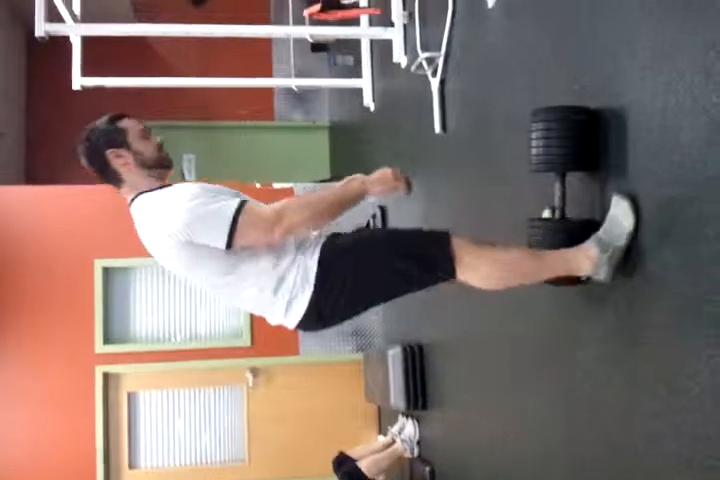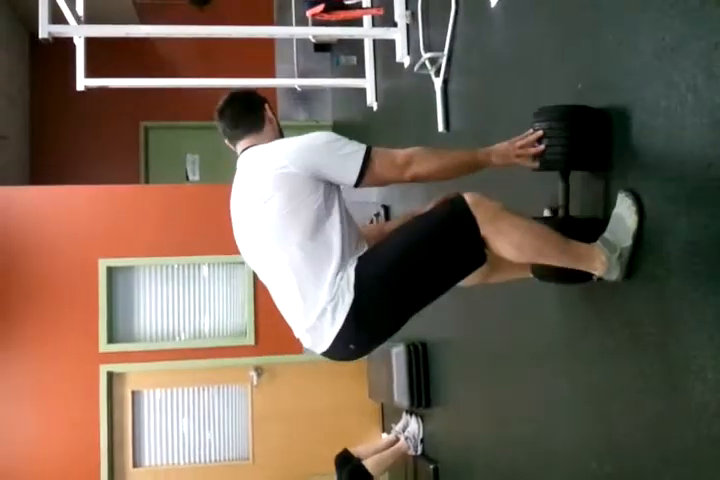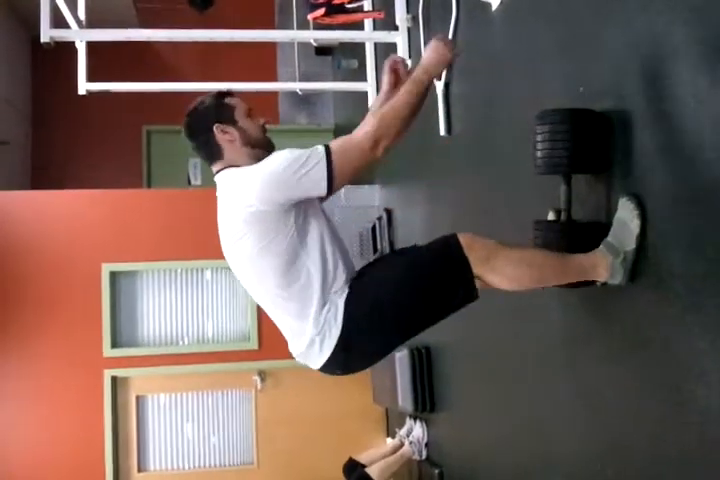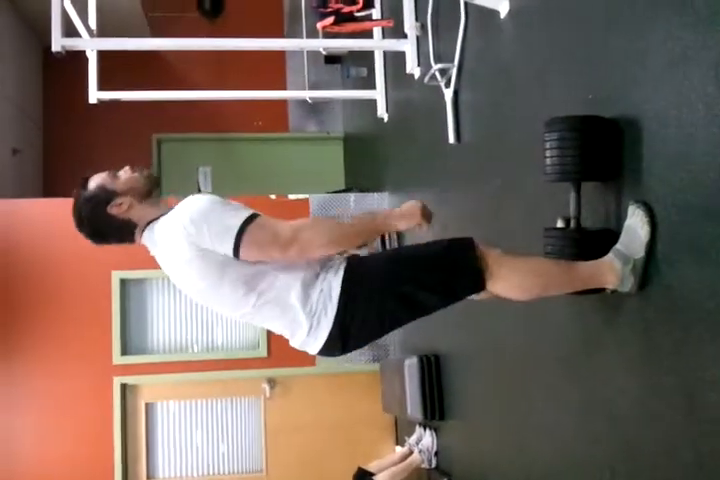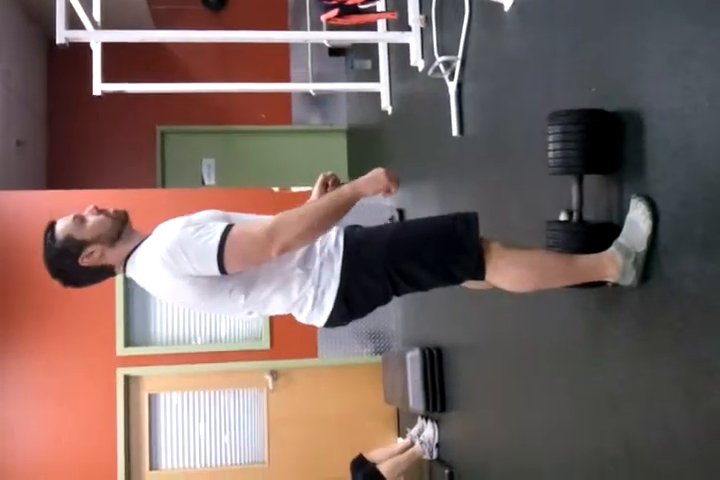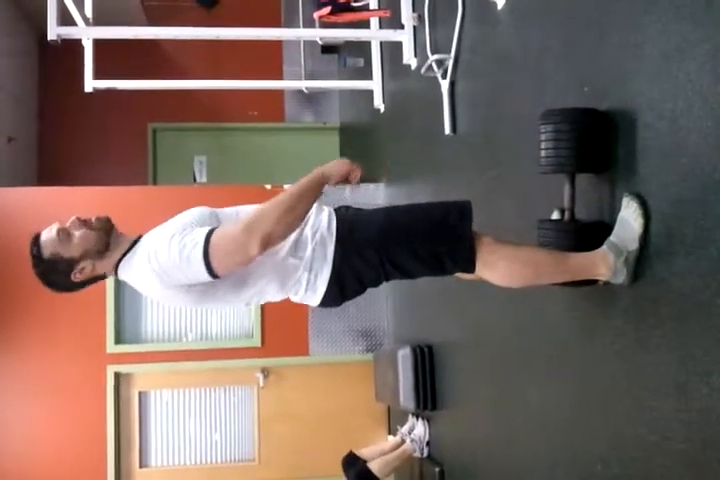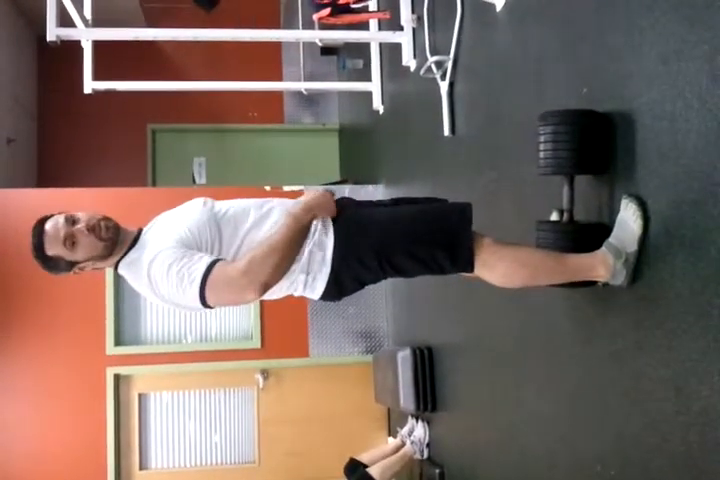
dt=0.7s
person 1, frame 1
left shoulder: (161, 211)
right shoulder: (177, 207)
left elbow: (262, 228)
right elbow: (278, 224)
left wrist: (344, 190)
right wrist: (362, 188)
left hip: (304, 287)
right hip: (314, 289)
left knee: (433, 250)
right knee: (456, 254)
left ankle: (554, 265)
right ankle: (587, 260)
person 1, frame 2
left shoulder: (245, 195)
right shoulder: (300, 150)
right elbow: (407, 166)
left wrist: (428, 216)
right wrist: (491, 156)
left hip: (331, 329)
right hip: (351, 311)
left knee: (471, 259)
right knee: (476, 209)
left ankle: (567, 263)
right ankle: (600, 259)
person 1, frame 3
left shoulder: (243, 190)
right shoulder: (268, 175)
left elbow: (355, 151)
right elbow: (370, 146)
left wrist: (389, 93)
right wrist: (429, 69)
left hip: (333, 334)
right hip: (344, 333)
left knee: (462, 258)
right knee: (474, 252)
left ankle: (578, 264)
right ankle: (604, 264)
person 1, frame 4
left shoulder: (170, 242)
right shoulder: (191, 215)
right elbow: (293, 242)
left wrist: (355, 232)
right wrist: (390, 217)
left hip: (324, 319)
right hip: (339, 306)
left knee: (468, 271)
right knee: (485, 262)
left ankle: (573, 277)
right ankle: (609, 270)
person 1, frame 5
left shoulder: (160, 261)
right shoulder: (170, 249)
right elbow: (276, 241)
left wrist: (317, 203)
right wrist: (358, 187)
left hip: (329, 288)
right hip: (341, 271)
left knee: (465, 257)
right knee: (485, 254)
left ankle: (572, 269)
right ankle: (612, 262)
person 1, frame 6
left shoulder: (150, 252)
right shoulder: (160, 262)
right elbow: (257, 240)
left wrist: (313, 189)
right wrist: (323, 173)
left hip: (328, 234)
right hip: (335, 254)
left knee: (460, 250)
right knee: (476, 249)
left ankle: (553, 267)
right ankle: (603, 262)
person 1, frame 7
left shoulder: (162, 228)
right shoulder: (159, 271)
right elbow: (252, 281)
left wrist: (311, 205)
right wrist: (306, 206)
left hip: (326, 215)
right hip: (334, 256)
left knee: (459, 241)
right knee: (476, 252)
left ankle: (552, 266)
right ankle: (603, 263)
